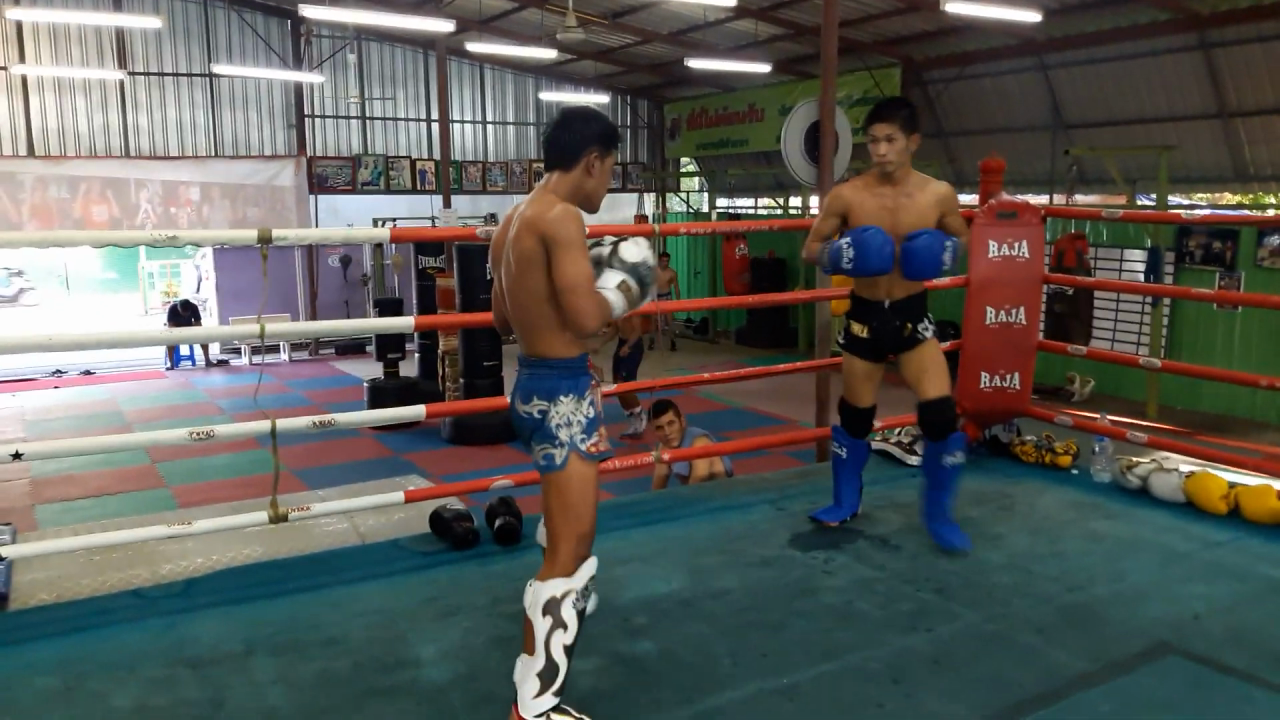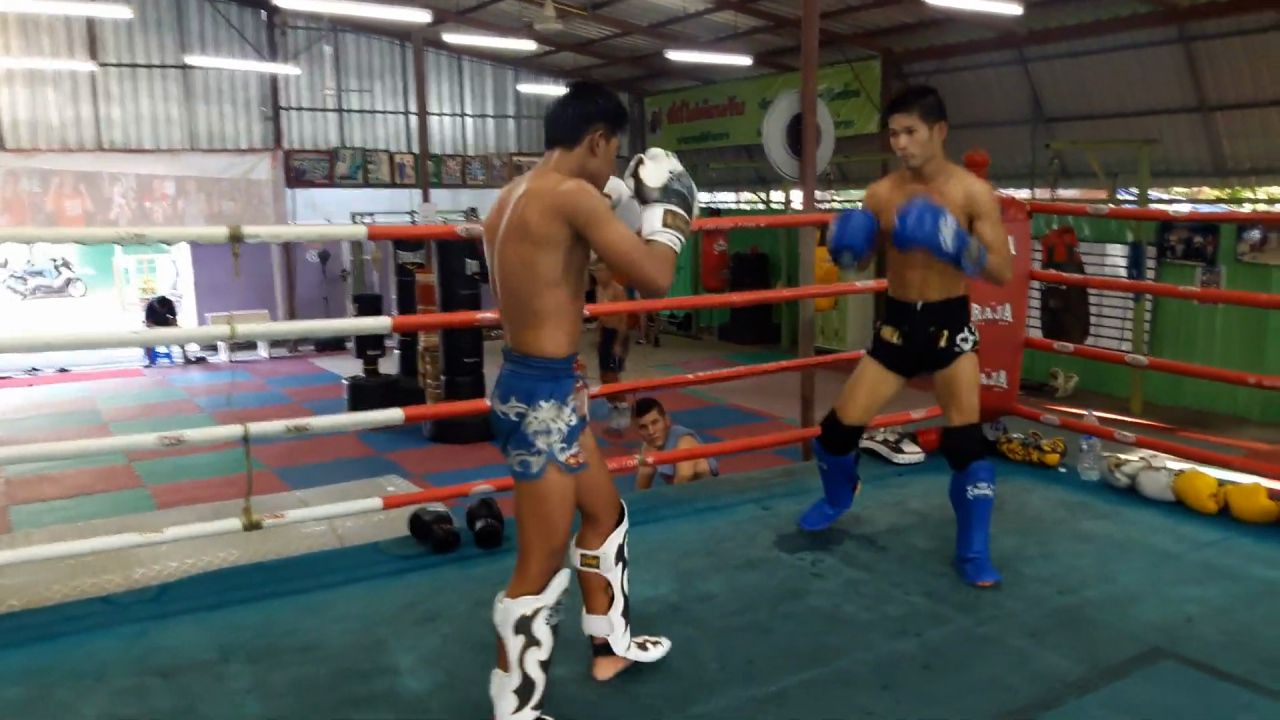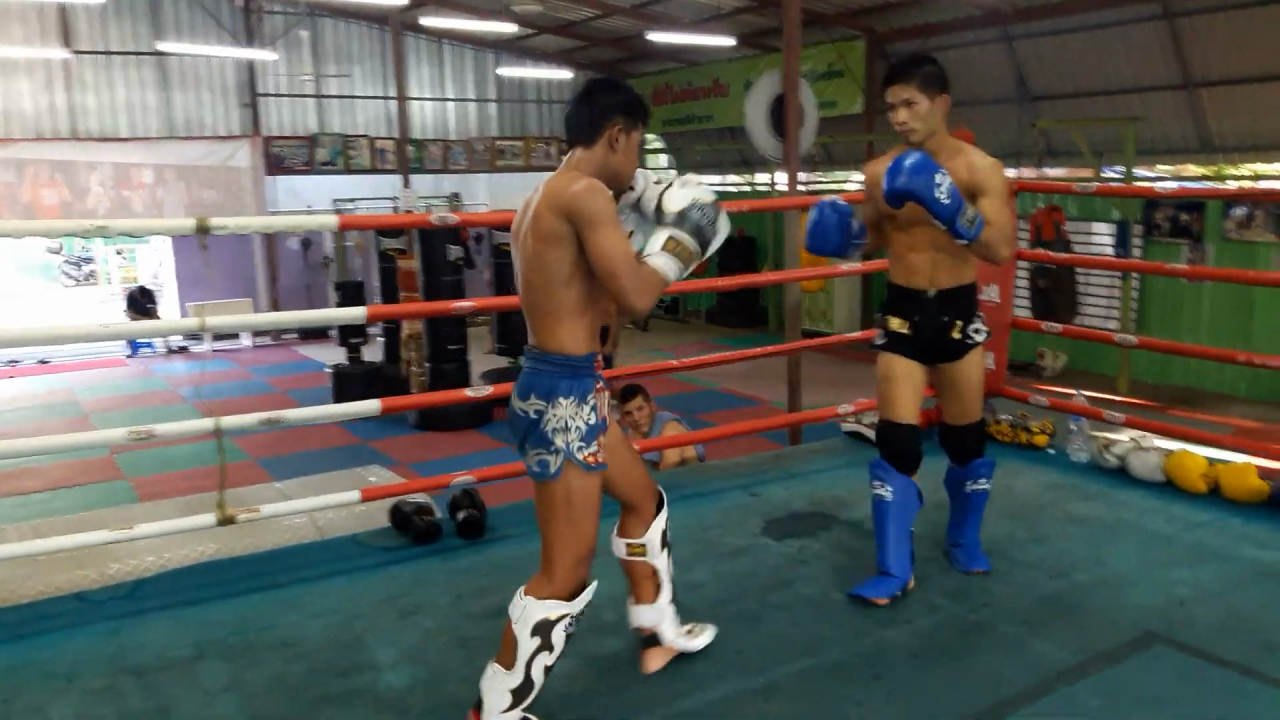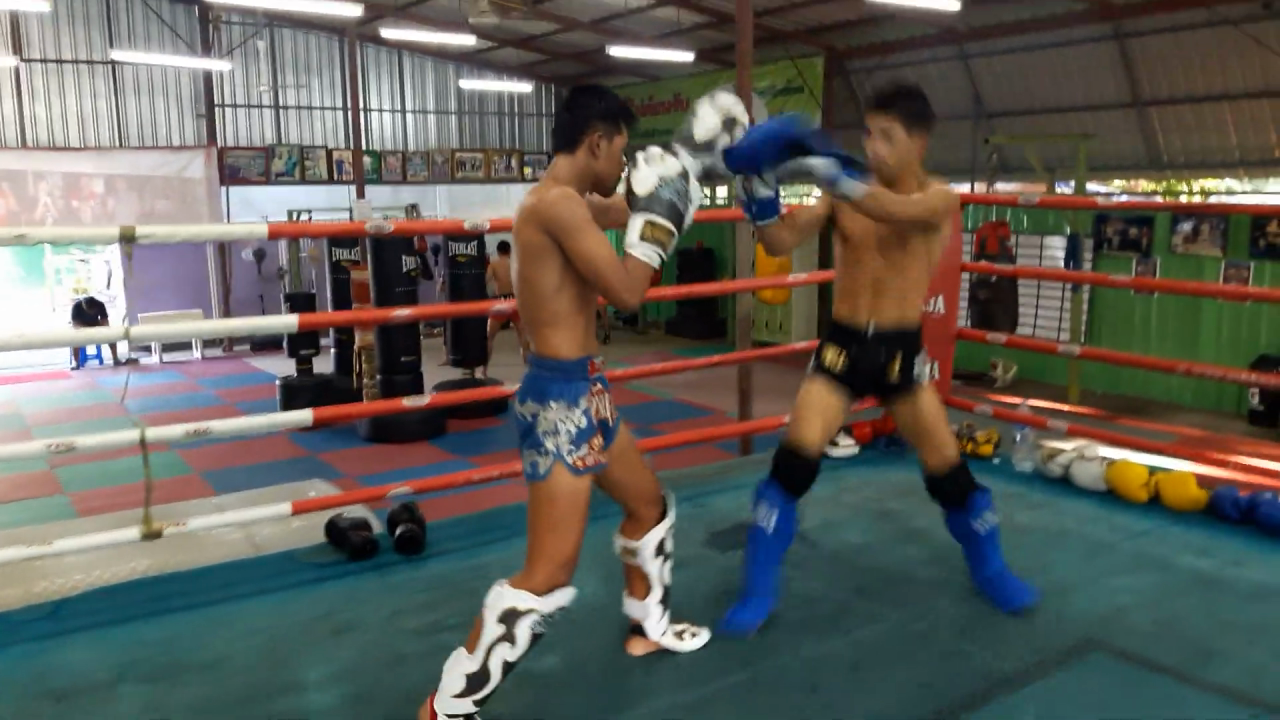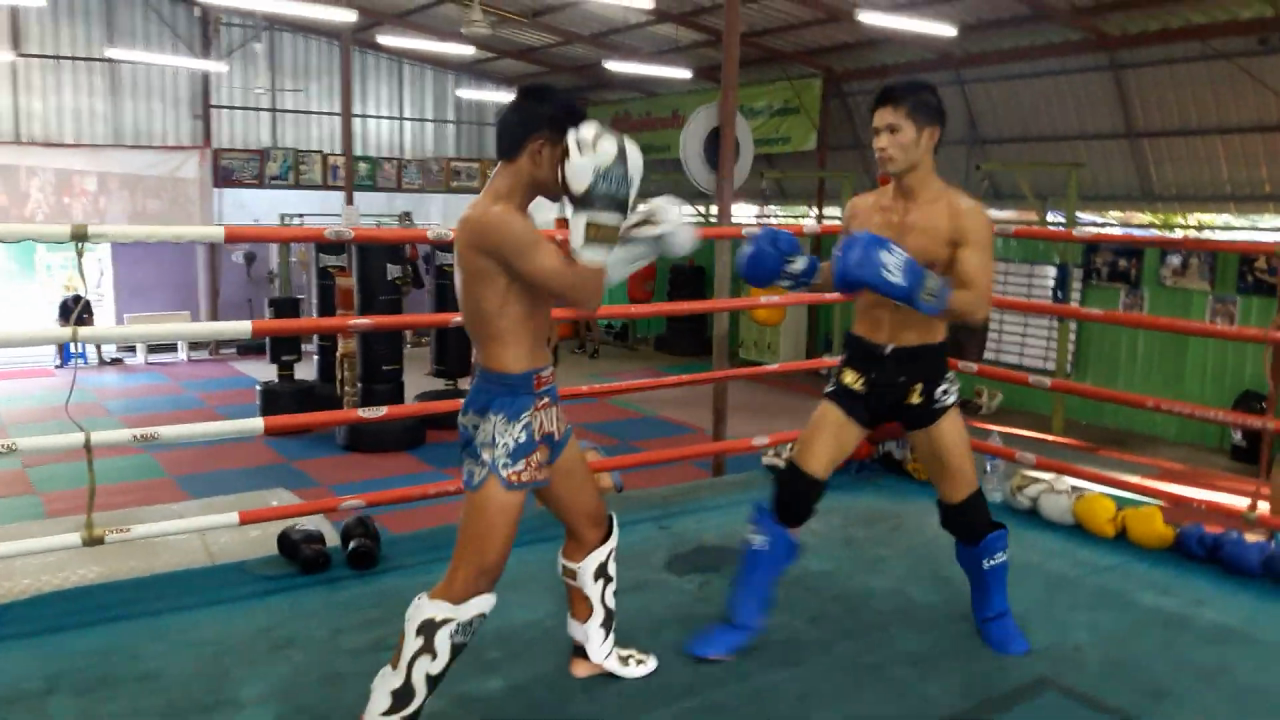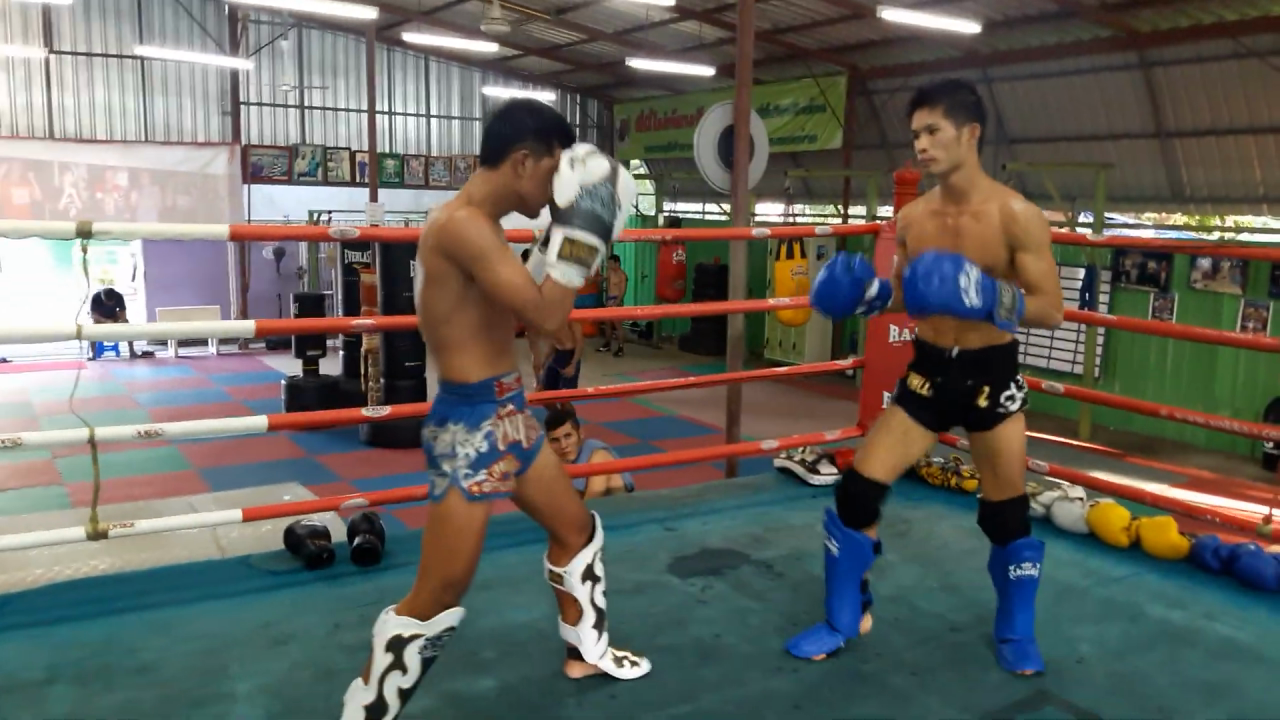
dt=0.3s
person 1, frame 1
left shoulder: (514, 218)
right shoulder: (560, 217)
right elbow: (586, 320)
right wrist: (624, 280)
left hip: (533, 383)
right hip: (562, 390)
left knee: (573, 504)
right knee: (571, 552)
left ankle: (556, 607)
person 1, frame 2
left shoulder: (508, 201)
right shoulder: (571, 194)
right elbow: (655, 279)
right wrist: (666, 207)
left hip: (526, 380)
right hip: (546, 392)
left knee: (606, 514)
right knee: (539, 569)
left ankle: (610, 640)
person 1, frame 3
left shoulder: (542, 197)
right shoulder: (583, 193)
right elbow: (636, 297)
left wrist: (634, 209)
right wrist: (680, 233)
left hip: (571, 387)
right hip: (563, 394)
left knee: (643, 502)
right knee: (566, 575)
left ankle: (658, 631)
person 1, frame 4
left shoulder: (564, 201)
right shoulder: (556, 202)
left elbow: (617, 213)
right elbow: (627, 291)
left wrist: (665, 175)
right wrist: (659, 209)
left hip: (583, 392)
right hip: (561, 398)
left knee: (650, 507)
right knee: (547, 577)
left ankle: (648, 626)
person 1, frame 5
left shoulder: (509, 215)
right shoulder: (494, 219)
left elbow: (572, 274)
right elbow: (582, 293)
left wrist: (646, 237)
right wrist: (599, 200)
left hip: (539, 405)
right hip: (506, 415)
left knee: (592, 527)
right knee: (468, 585)
left ankle: (594, 648)
person 1, frame 6
left shoulder: (482, 223)
right shoulder: (461, 224)
left elbow: (524, 299)
right elbow: (547, 316)
left wrist: (576, 229)
right wrist: (579, 223)
left hip: (509, 412)
right hip: (469, 423)
left knee: (577, 529)
right knee: (438, 597)
left ankle: (586, 648)
person 2, frame 1
left shoulder: (939, 195)
right shoulder: (845, 196)
left elbow: (961, 240)
right elbow: (810, 250)
left wrist: (947, 252)
right wrist: (840, 255)
left hip: (912, 316)
right hip: (863, 316)
left knee: (940, 417)
right knee: (854, 417)
left ankle: (939, 512)
right ankle: (844, 502)
person 2, frame 2
left shoulder: (973, 192)
right shoulder: (880, 194)
left elbow: (1002, 272)
right elbow: (862, 253)
left wrist: (958, 246)
right wrist: (847, 246)
left hip: (950, 326)
right hip: (896, 324)
left knee: (966, 442)
right knee: (840, 426)
left ankle: (974, 553)
right ankle: (838, 497)
person 2, frame 3
left shoulder: (980, 168)
right shoulder: (879, 173)
left elbow: (1002, 252)
left wrist: (951, 209)
right wrist: (841, 235)
left hip: (959, 312)
right hip: (903, 312)
left knee: (965, 438)
right knee: (898, 442)
left ankle: (961, 535)
right ankle: (894, 569)
person 2, frame 4
left shoulder: (937, 201)
right shoulder: (843, 195)
left elbow: (888, 212)
right elbow: (781, 244)
left wrist: (824, 168)
right wrist: (759, 190)
left hip: (900, 353)
right hip: (842, 346)
left knee: (950, 476)
right knee: (793, 465)
left ankle: (991, 572)
right ankle: (757, 593)
person 2, frame 5
left shoulder: (963, 216)
right shoulder: (861, 209)
left elbow: (978, 308)
left wrist: (911, 283)
right wrist: (794, 267)
left hip: (925, 374)
right hip: (861, 367)
left knee: (966, 506)
right knee: (795, 488)
left ankle: (994, 615)
right ankle: (741, 620)
person 2, frame 6
left shoulder: (1016, 215)
right shoulder: (912, 217)
left elbow: (1051, 309)
left wrist: (988, 296)
right wrist: (867, 292)
left hip: (990, 375)
right hip: (927, 370)
left knee: (1008, 515)
right knee: (857, 491)
left ankle: (1015, 633)
right ankle: (843, 620)
